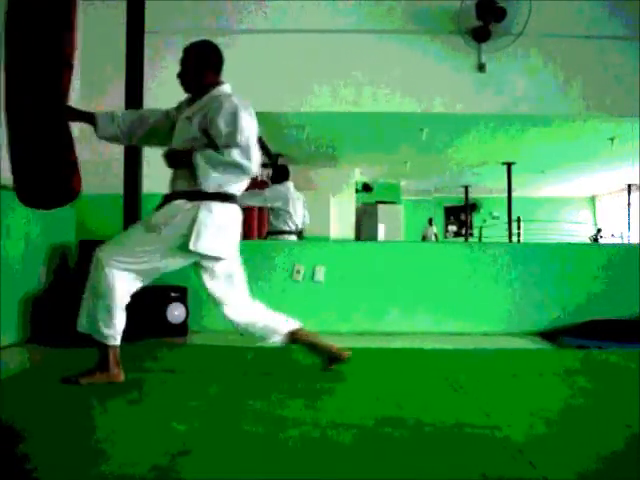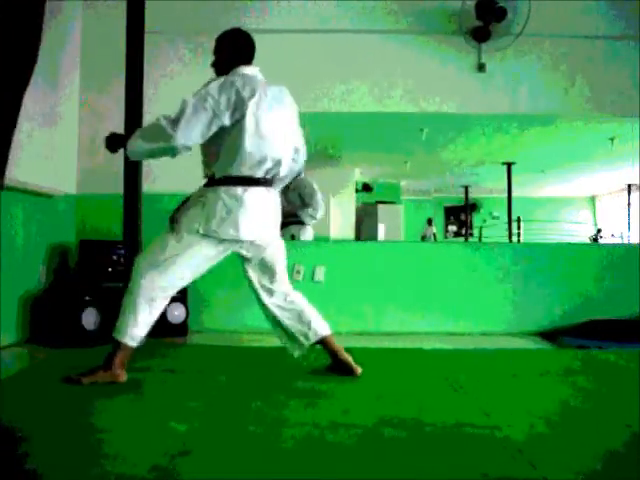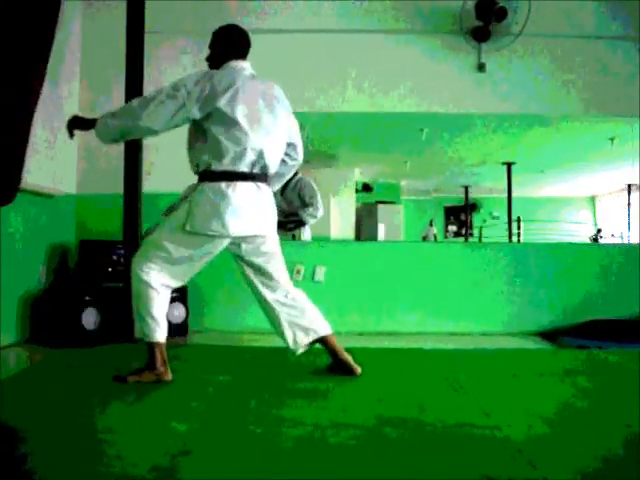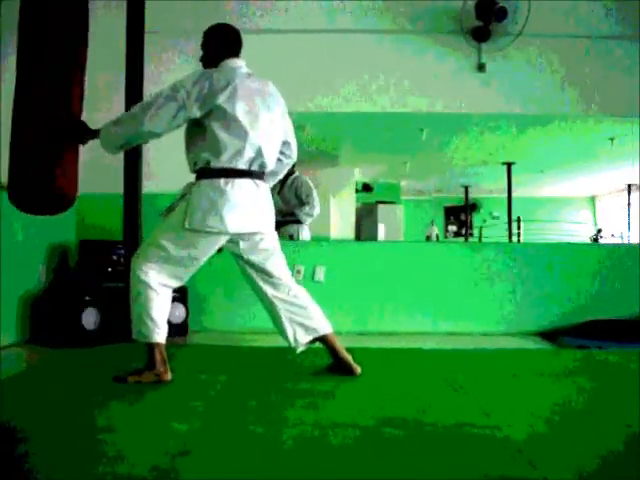
dt=0.4s
person 1, frame 1
left shoulder: (228, 107)
right shoulder: (193, 107)
left elbow: (244, 160)
right elbow: (145, 125)
left wrist: (190, 160)
right wrist: (87, 117)
left hip: (200, 216)
right hip: (204, 216)
left knee: (110, 262)
right knee: (237, 304)
left ankle: (109, 365)
right ankle: (320, 346)
person 1, frame 2
left shoulder: (227, 88)
right shoulder: (282, 96)
left elbow: (178, 132)
right elbow: (297, 156)
left wrist: (128, 142)
left hip: (227, 203)
right hip: (265, 206)
left knee: (153, 271)
right knee: (277, 290)
left ankle: (114, 365)
right ankle: (342, 358)
person 1, frame 3
left shoulder: (208, 83)
right shoulder: (274, 92)
left elbow: (149, 113)
right elbow: (293, 153)
left wrist: (93, 124)
left hip: (216, 199)
right hip: (258, 202)
left knee: (150, 267)
right knee: (276, 285)
left ankle: (158, 365)
right ankle: (342, 358)
person 1, frame 4
left shoulder: (207, 81)
right shoulder: (269, 90)
left elbow: (150, 118)
right elbow: (287, 152)
left wrist: (96, 133)
left hip: (214, 196)
right hip: (256, 199)
left knee: (150, 267)
right knee: (278, 281)
left ankle: (157, 365)
right ankle: (342, 357)
